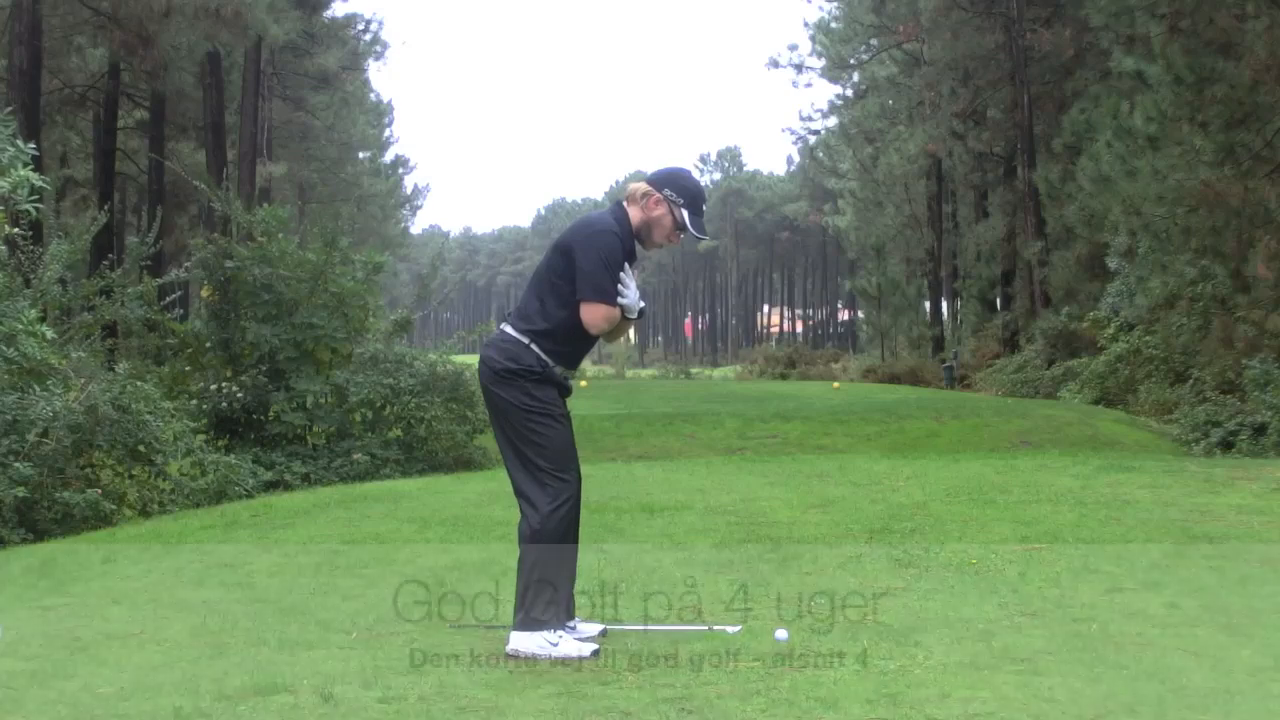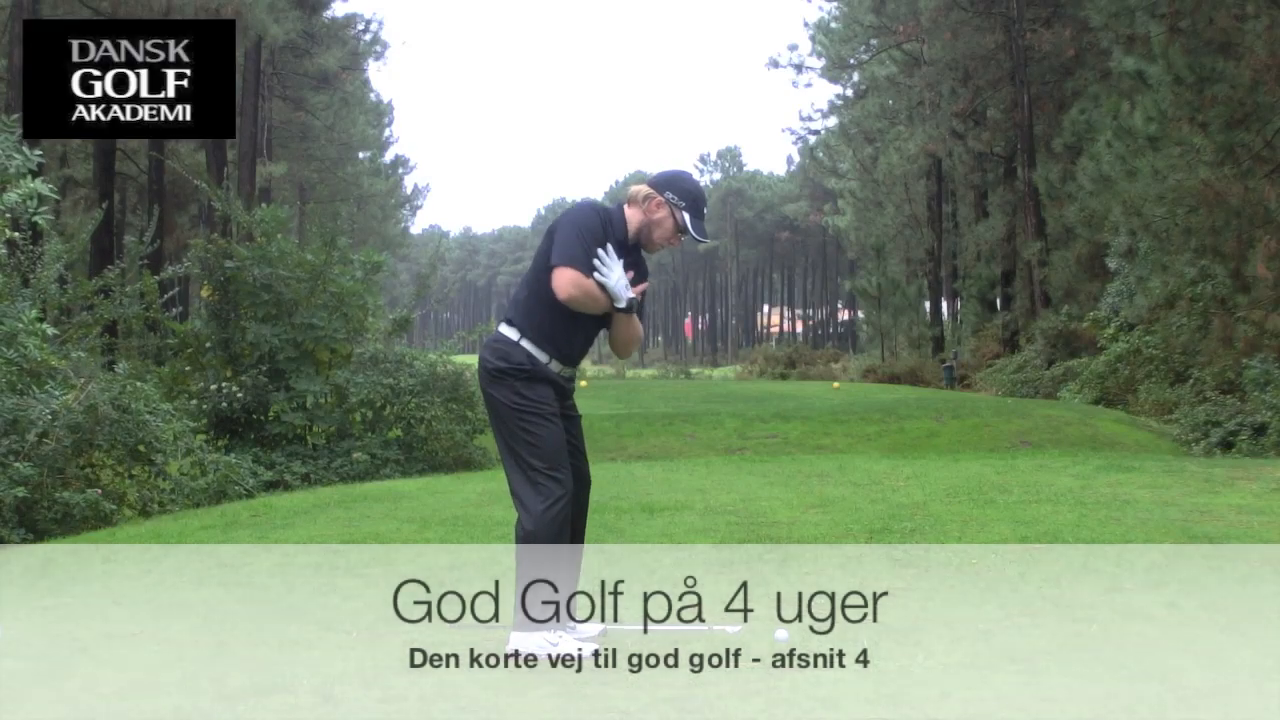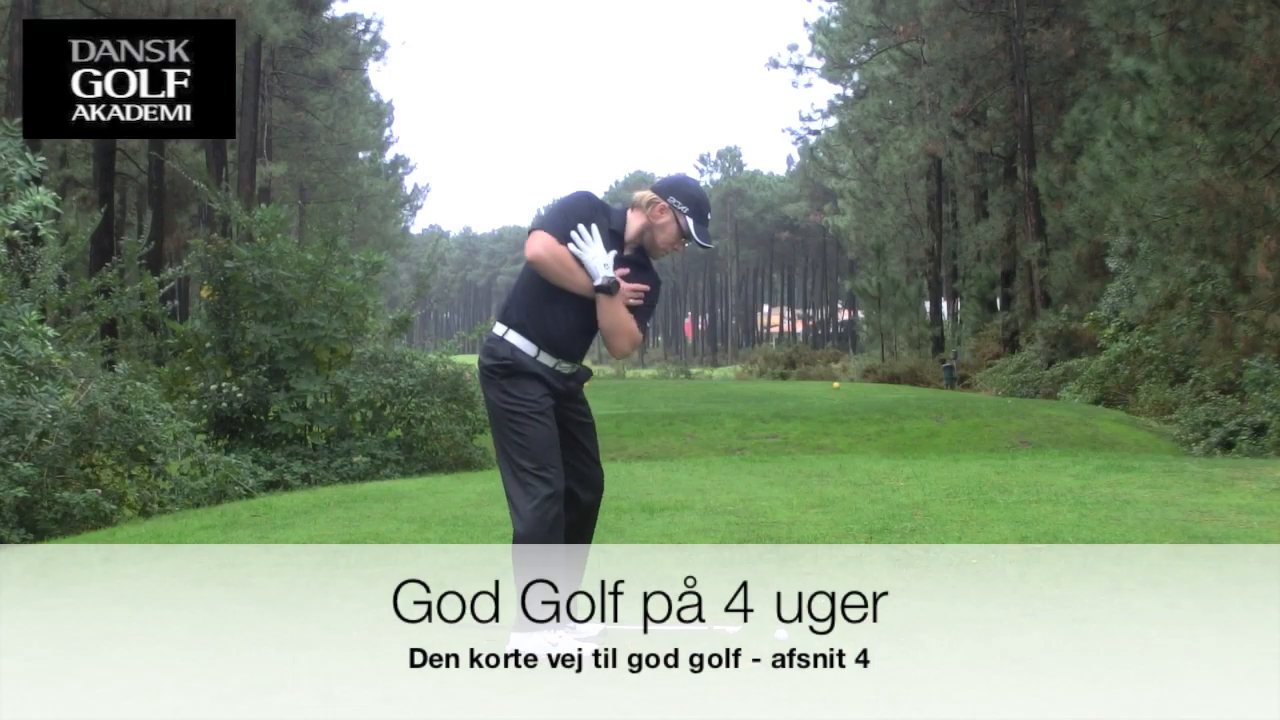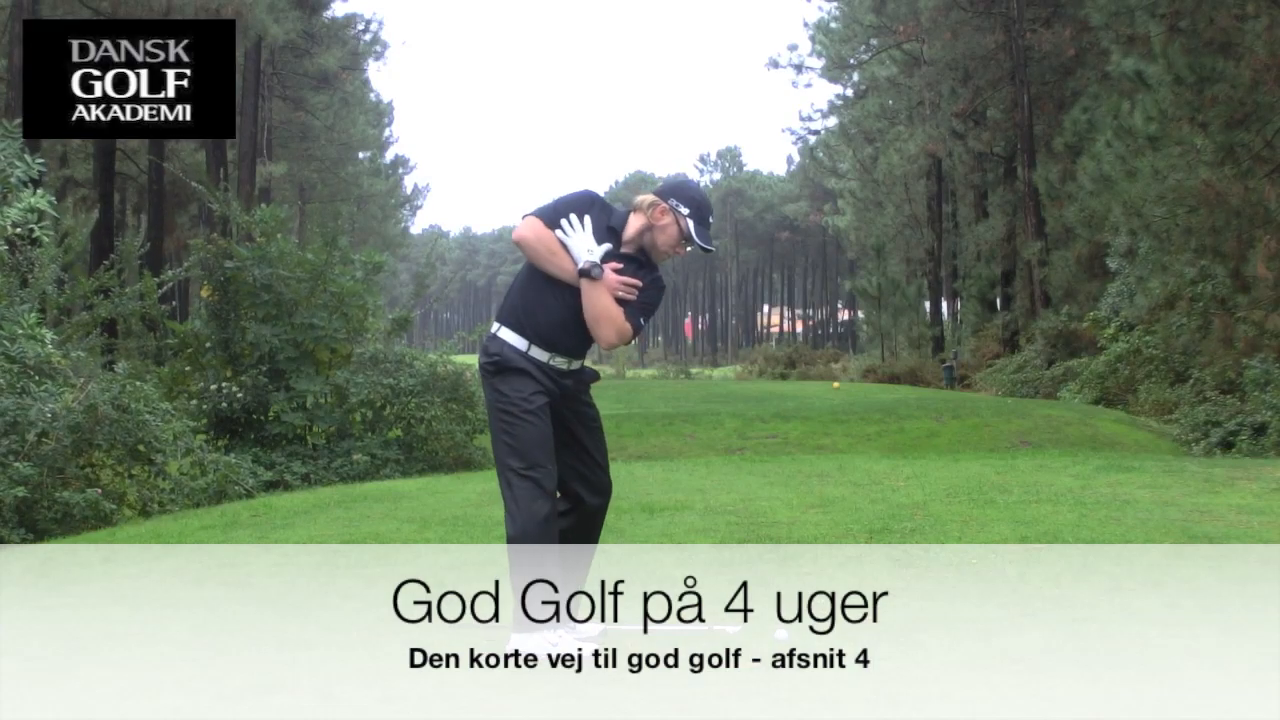
dt=0.3s
person 1, frame 1
left shoulder: (618, 243)
right shoulder: (602, 233)
left elbow: (612, 330)
right elbow: (595, 320)
left wrist: (630, 307)
right wrist: (626, 306)
left hip: (536, 373)
right hip: (519, 370)
left knee: (563, 489)
right knee: (551, 493)
left ankle: (554, 614)
right ankle: (531, 628)
person 1, frame 2
left shoulder: (635, 267)
right shoulder: (589, 219)
left elbow: (626, 346)
right elbow: (566, 287)
left wrist: (621, 301)
right wrist: (616, 299)
left hip: (552, 376)
right hip: (516, 367)
left knee: (573, 489)
right knee: (547, 492)
left ankle: (555, 613)
right ankle: (531, 629)
person 1, frame 3
left shoulder: (644, 278)
right shoulder: (584, 209)
left elbow: (622, 346)
right elbow: (538, 251)
left wrist: (605, 283)
right wrist: (598, 285)
left hip: (562, 377)
right hip: (514, 365)
left knee: (584, 490)
right knee: (541, 492)
left ankle: (557, 611)
right ankle: (532, 629)
person 1, frame 4
left shoulder: (648, 281)
right shoulder: (588, 209)
left elbow: (609, 335)
right elbow: (525, 233)
left wrist: (590, 268)
right wrist: (587, 276)
left hip: (567, 376)
right hip: (514, 363)
left knee: (591, 491)
right knee: (534, 491)
right ankle: (531, 627)
